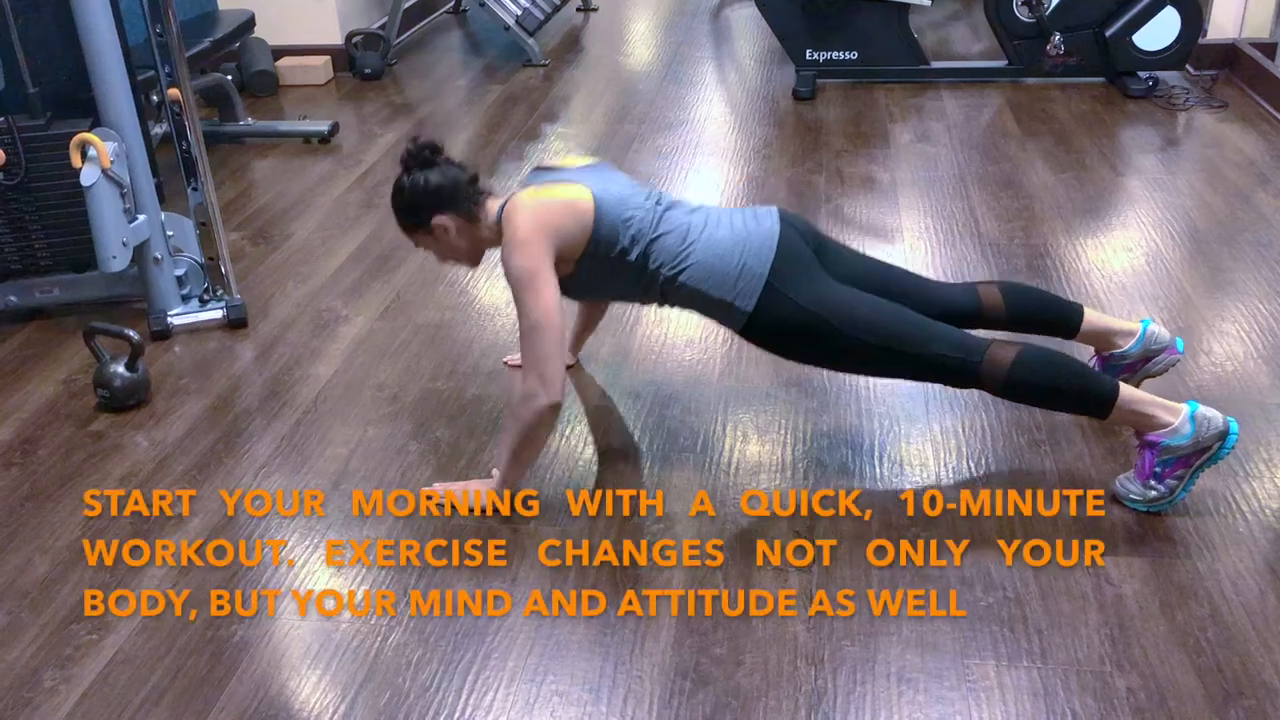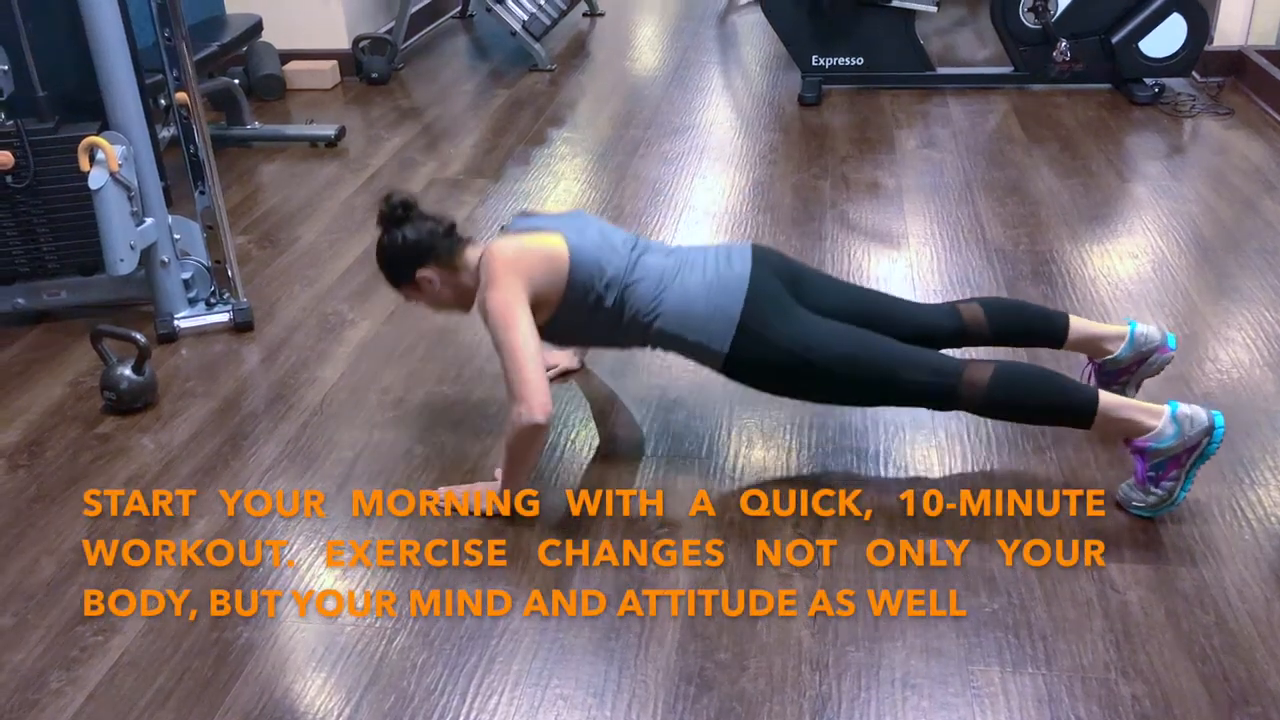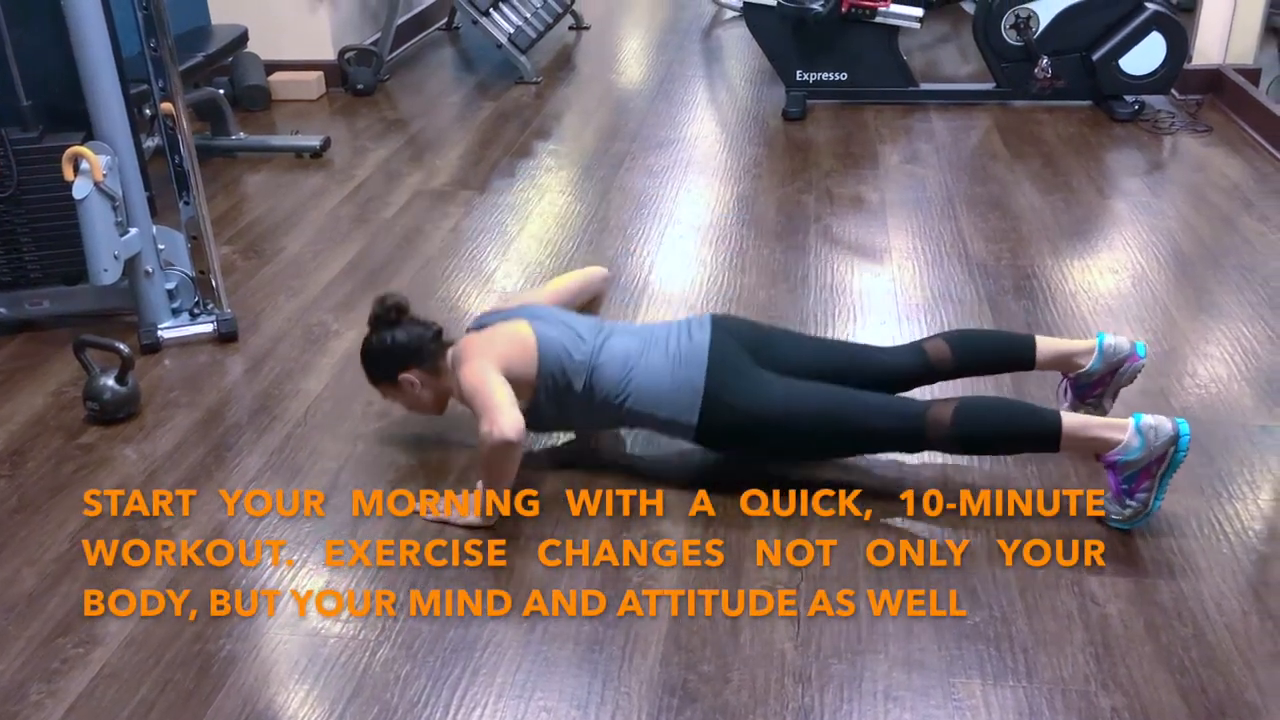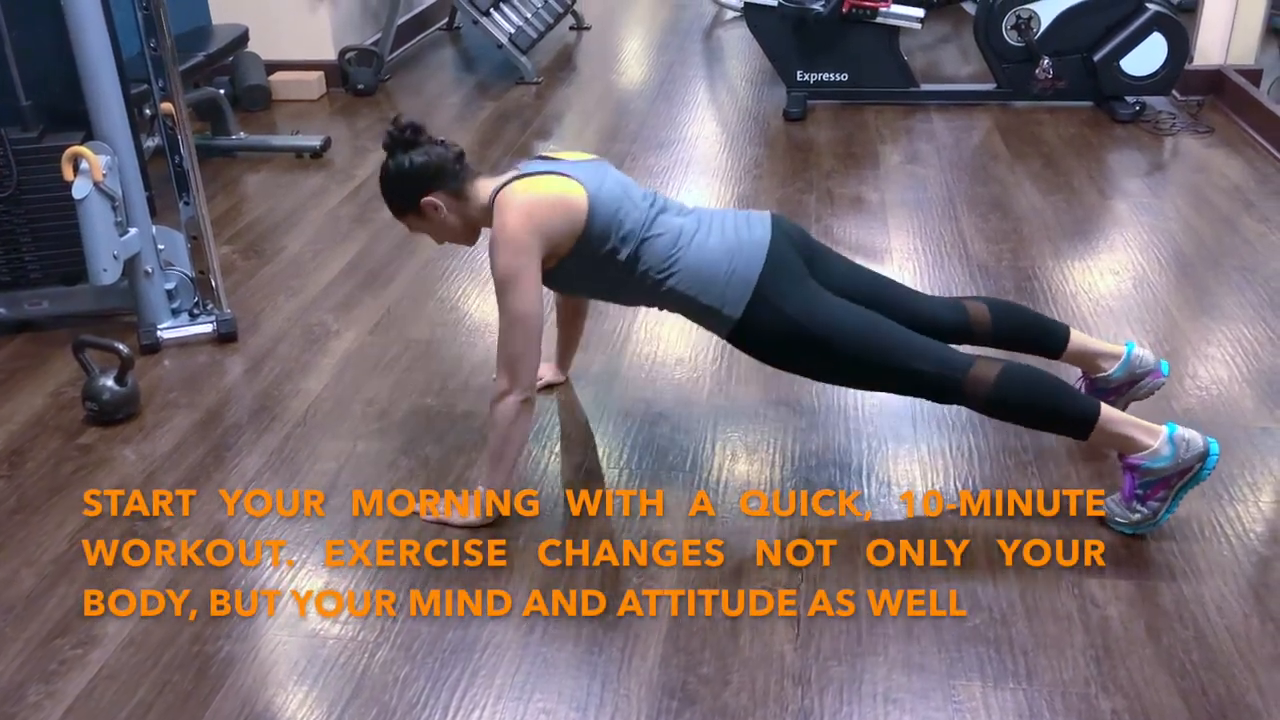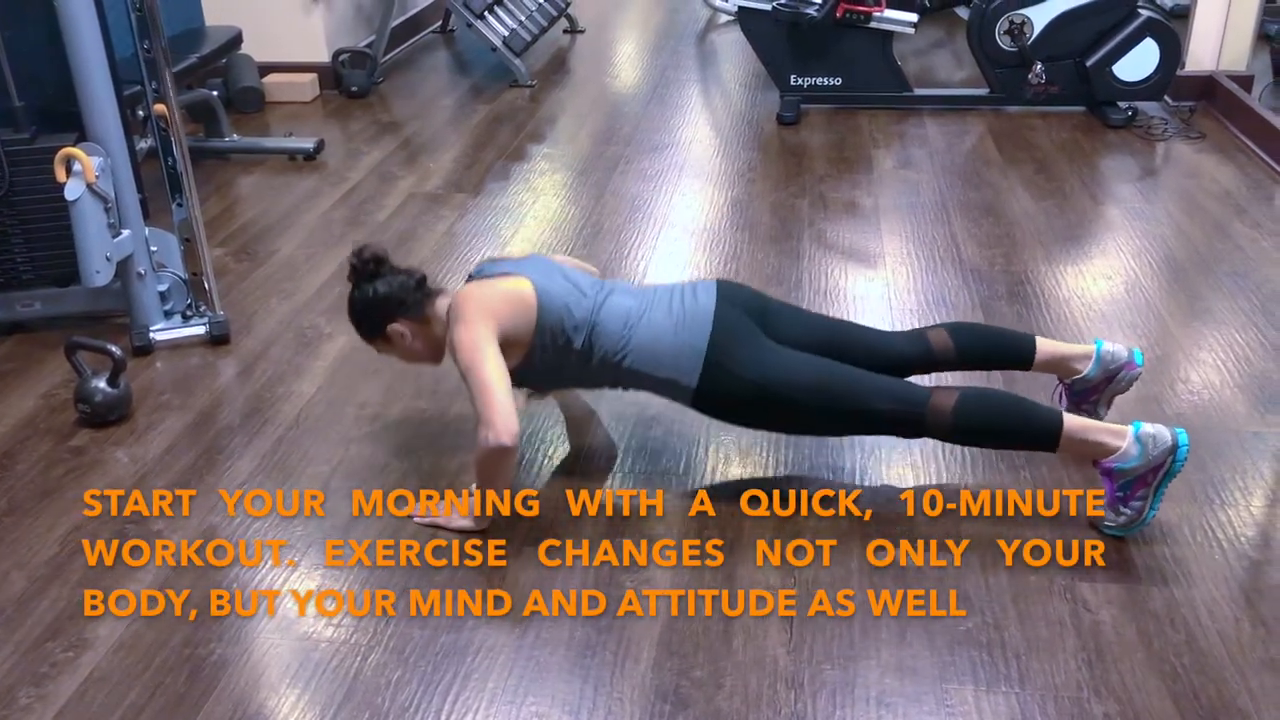
dt=1s
person 1, frame 1
left shoulder: (521, 231)
right shoulder: (548, 179)
left elbow: (541, 395)
left wrist: (500, 487)
right wrist: (573, 347)
left hip: (757, 291)
right hip: (766, 236)
left knee: (953, 356)
right knee: (951, 305)
left ankle: (1176, 426)
right ankle: (1128, 337)
person 1, frame 2
left shoulder: (498, 282)
right shoulder: (523, 231)
left elbow: (534, 414)
left wrist: (506, 490)
right wrist: (577, 343)
left hip: (742, 330)
right hip: (744, 273)
left knee: (935, 378)
right knee: (933, 325)
left ankle: (1162, 428)
right ankle: (1121, 340)
person 1, frame 3
left shoulder: (473, 365)
right shoulder: (507, 319)
left elbow: (505, 434)
right elbow: (597, 272)
left wrist: (489, 505)
left hip: (711, 401)
right hip: (708, 340)
left knee: (903, 422)
right knee: (898, 367)
left ankle: (1129, 438)
right ankle: (1092, 353)
person 1, frame 4
left shoulder: (512, 227)
right shoulder: (538, 172)
left elbow: (512, 390)
left wrist: (483, 502)
right wrist: (565, 364)
left hip: (750, 298)
right hip: (760, 242)
left knee: (940, 372)
right knee: (937, 320)
left ankle: (1160, 449)
right ankle: (1114, 360)
person 1, frame 5
left shoulder: (467, 326)
right shoulder: (489, 279)
left elbow: (502, 437)
left wrist: (482, 512)
left hip: (712, 366)
right hip: (711, 308)
left knee: (901, 405)
right knee: (898, 352)
left ankle: (1127, 448)
right ankle: (1087, 360)
